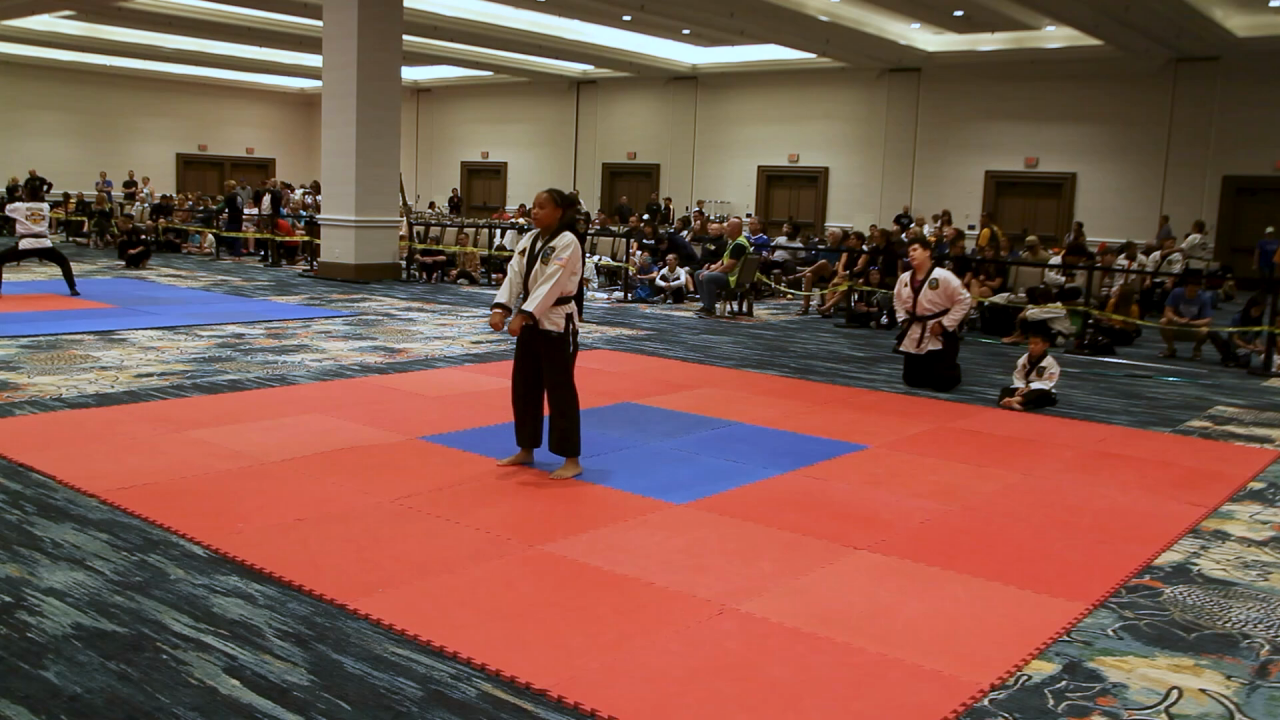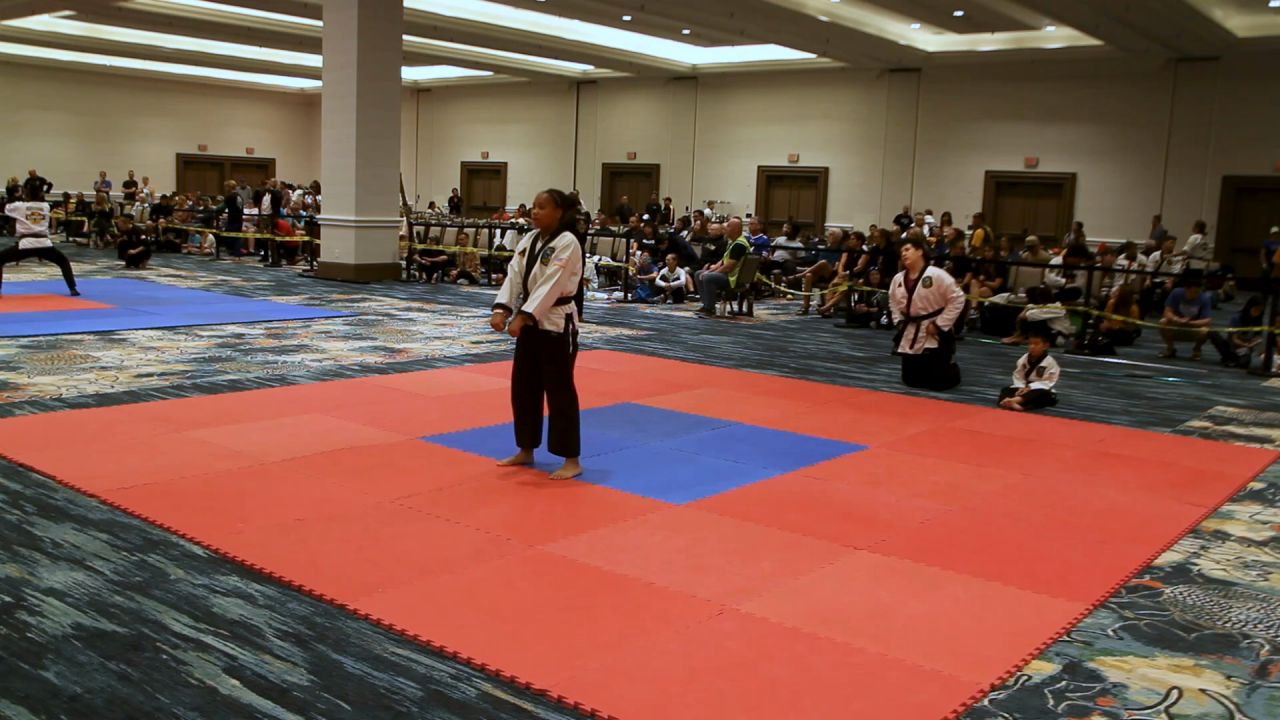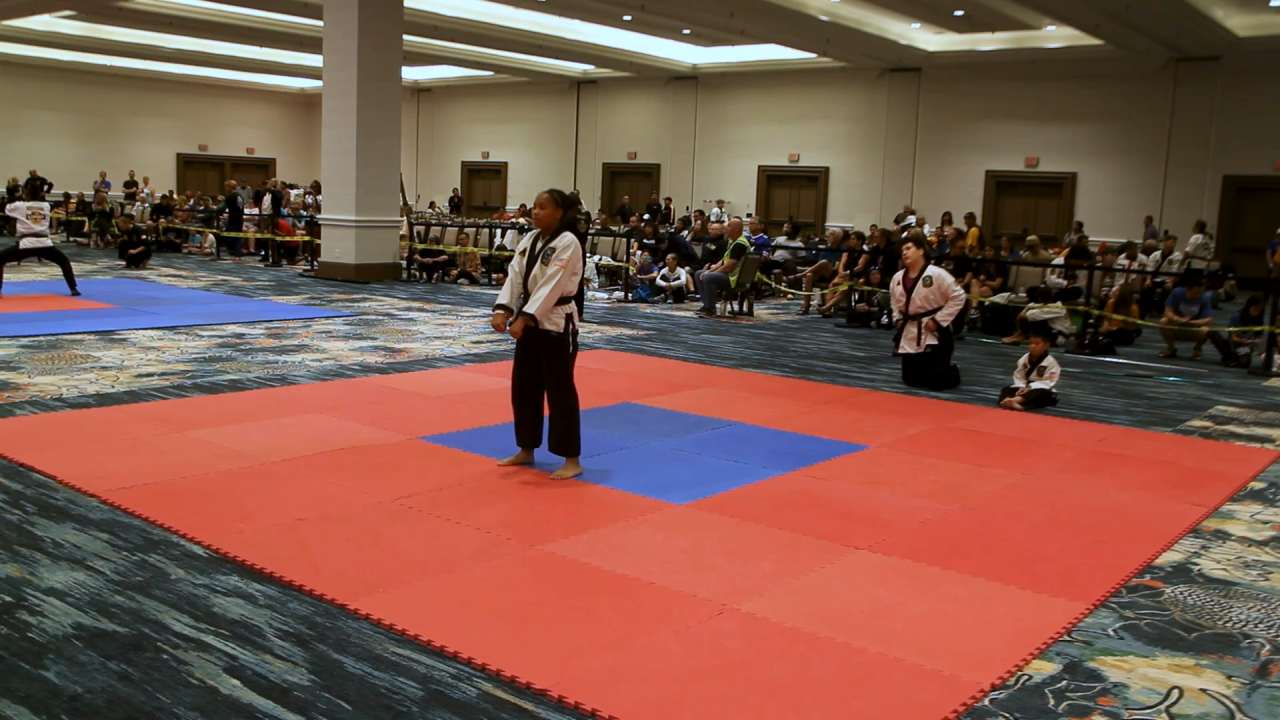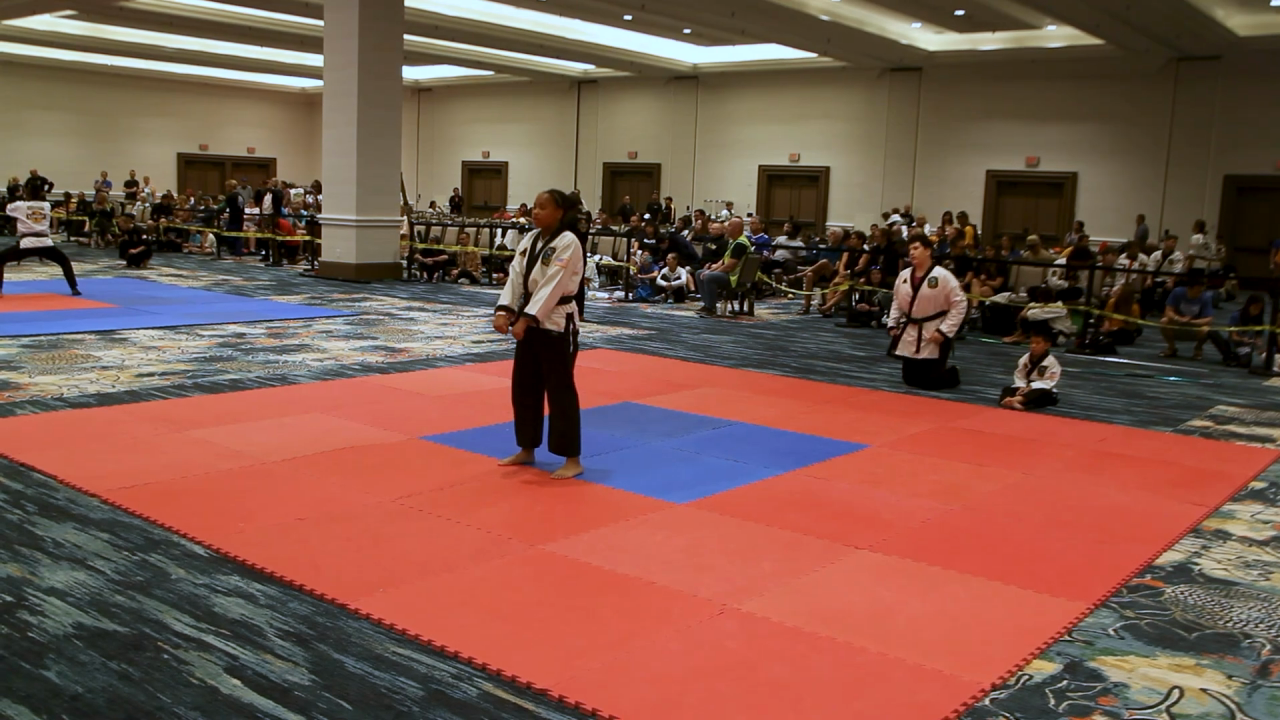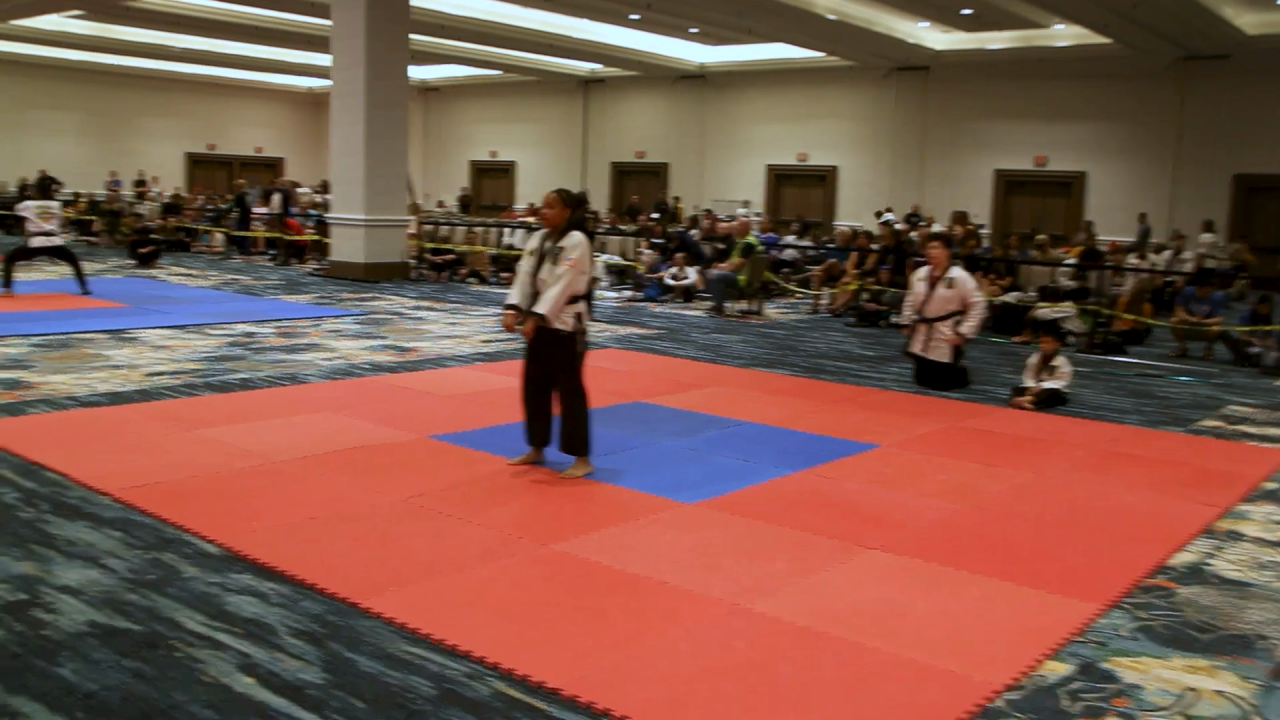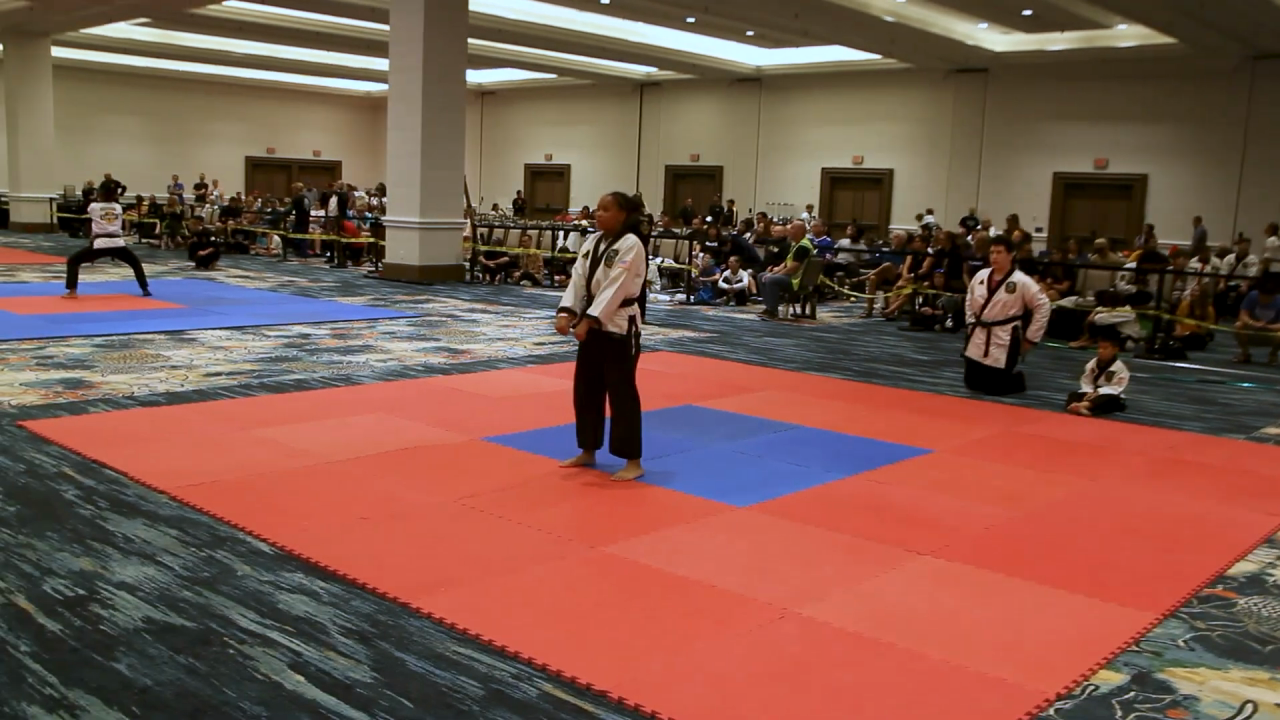
dt=0.2s
person 1, frame 1
left shoulder: (568, 243)
right shoulder: (529, 240)
left elbow: (550, 284)
right elbow: (514, 276)
left wrist: (522, 316)
right wrist: (500, 309)
left hip: (557, 323)
right hip: (530, 321)
left knee: (561, 391)
right knee: (524, 388)
left ankle: (572, 460)
right ankle: (526, 450)
person 1, frame 2
left shoulder: (568, 243)
right shoulder: (529, 240)
left elbow: (550, 285)
right elbow: (515, 276)
left wrist: (521, 316)
right wrist: (501, 309)
left hip: (557, 323)
right hip: (530, 321)
left knee: (560, 391)
right knee: (523, 388)
left ankle: (571, 460)
right ankle: (526, 450)
person 1, frame 3
left shoulder: (568, 243)
right shoulder: (530, 240)
left elbow: (551, 285)
right elbow: (515, 276)
left wrist: (523, 317)
right wrist: (503, 309)
left hip: (556, 323)
right hip: (530, 321)
left knee: (560, 390)
right knee: (523, 388)
left ankle: (572, 460)
right ankle: (526, 450)
person 1, frame 4
left shoulder: (568, 243)
right shoulder: (530, 240)
left elbow: (552, 286)
right elbow: (516, 277)
left wrist: (525, 319)
right wrist: (504, 310)
left hip: (557, 323)
right hip: (529, 320)
left knee: (560, 390)
right knee: (524, 388)
left ankle: (572, 459)
right ankle: (527, 450)
person 1, frame 5
left shoulder: (576, 242)
right shoulder: (538, 239)
left elbow: (560, 285)
right elbow: (524, 276)
left wrist: (535, 317)
right wrist: (514, 309)
left hip: (566, 322)
right hip: (539, 319)
left knee: (570, 388)
right knee: (534, 387)
left ankle: (582, 459)
right ankle: (537, 448)
person 1, frame 6
left shoulder: (631, 245)
right shoulder: (592, 242)
left elbow: (614, 287)
right elbow: (578, 279)
left wrist: (587, 320)
right wrist: (566, 312)
left hip: (619, 325)
right hip: (592, 322)
left knee: (622, 392)
right knee: (586, 389)
left ankle: (633, 462)
right ankle: (588, 452)
